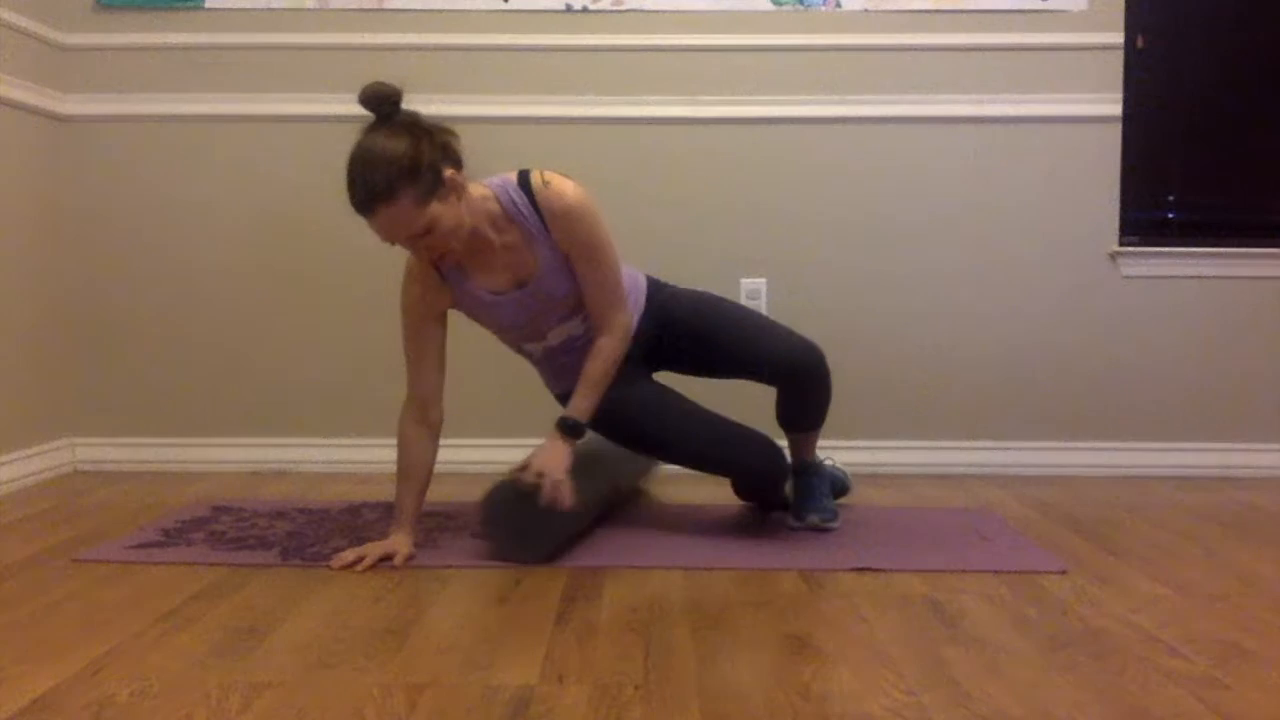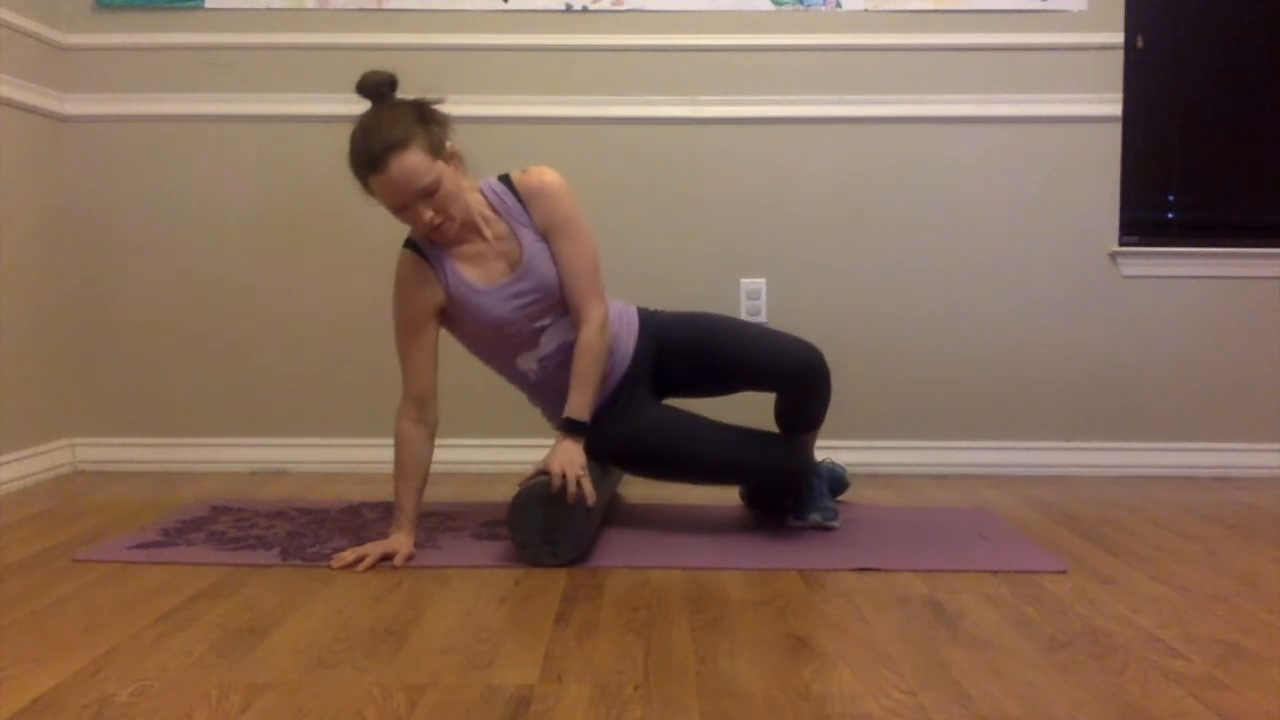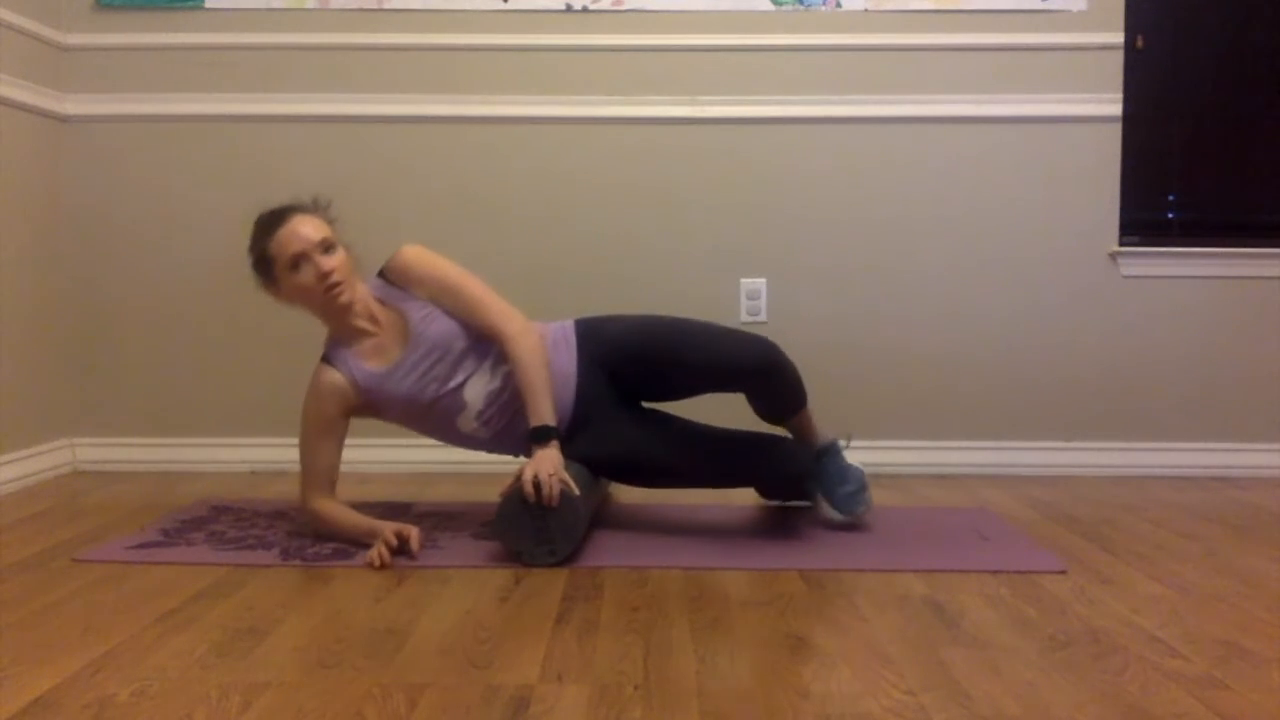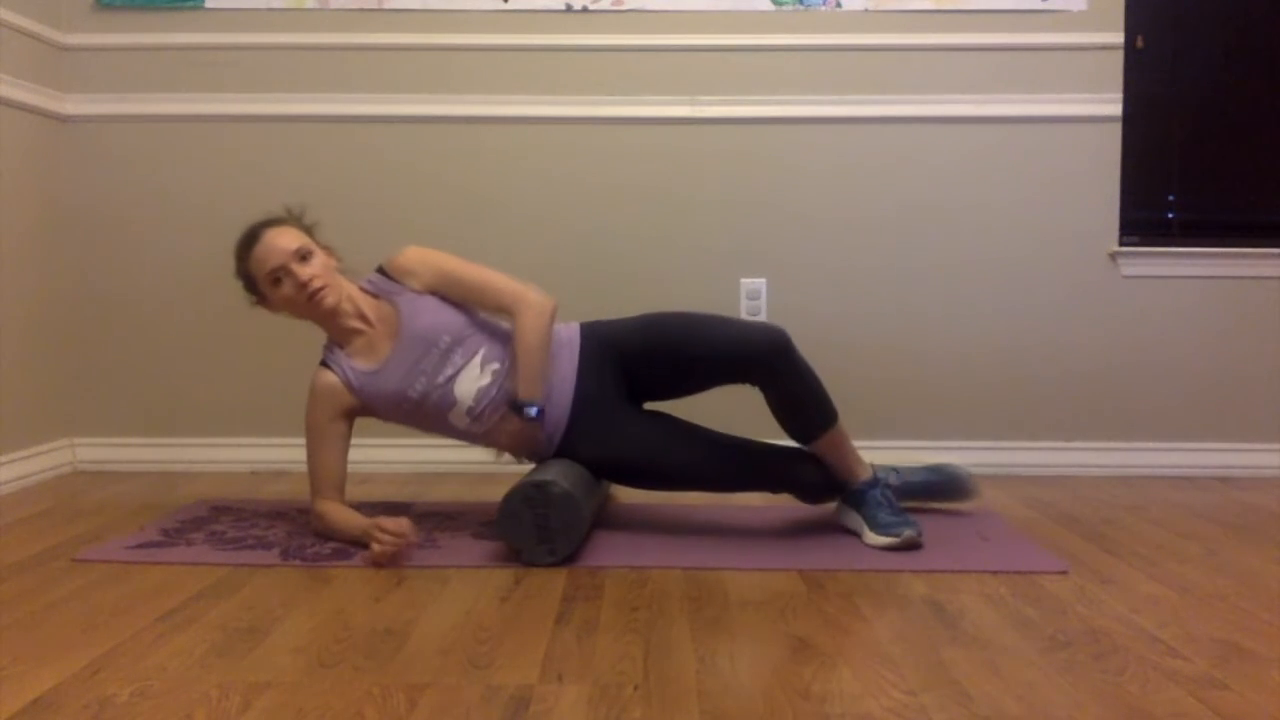
dt=1s
person 1, frame 1
left shoulder: (558, 203)
right shoulder: (428, 277)
left elbow: (615, 327)
right elbow: (422, 409)
left wrist: (562, 435)
right wrist: (403, 528)
left hip: (646, 314)
right hip: (583, 375)
left knee: (803, 365)
right knee: (760, 465)
left ankle: (808, 468)
right ankle: (780, 491)
person 1, frame 2
left shoulder: (538, 191)
right shoulder: (420, 273)
left elbow: (593, 317)
right elbow: (418, 410)
left wrist: (570, 435)
right wrist: (403, 528)
left hip: (639, 340)
right hip: (605, 413)
left knee: (804, 365)
right knee: (781, 468)
left ankle: (804, 472)
right ankle: (789, 486)
person 1, frame 3
left shoulder: (407, 268)
right shoulder: (336, 383)
left elbow: (517, 330)
right elbow: (315, 500)
left wrist: (539, 440)
right wrist: (375, 530)
left hip: (588, 355)
right hip: (577, 435)
left knee: (758, 360)
right knee: (773, 467)
left ankle: (819, 455)
right ankle: (810, 477)
person 1, frame 4
left shoulder: (406, 270)
right shoulder: (334, 386)
left elbow: (534, 302)
right elbow: (325, 505)
left wrist: (521, 408)
right wrist: (373, 530)
left hip: (593, 356)
right hip: (577, 437)
left knee: (765, 347)
right knee: (790, 473)
left ankle: (868, 482)
right ankle: (856, 488)
